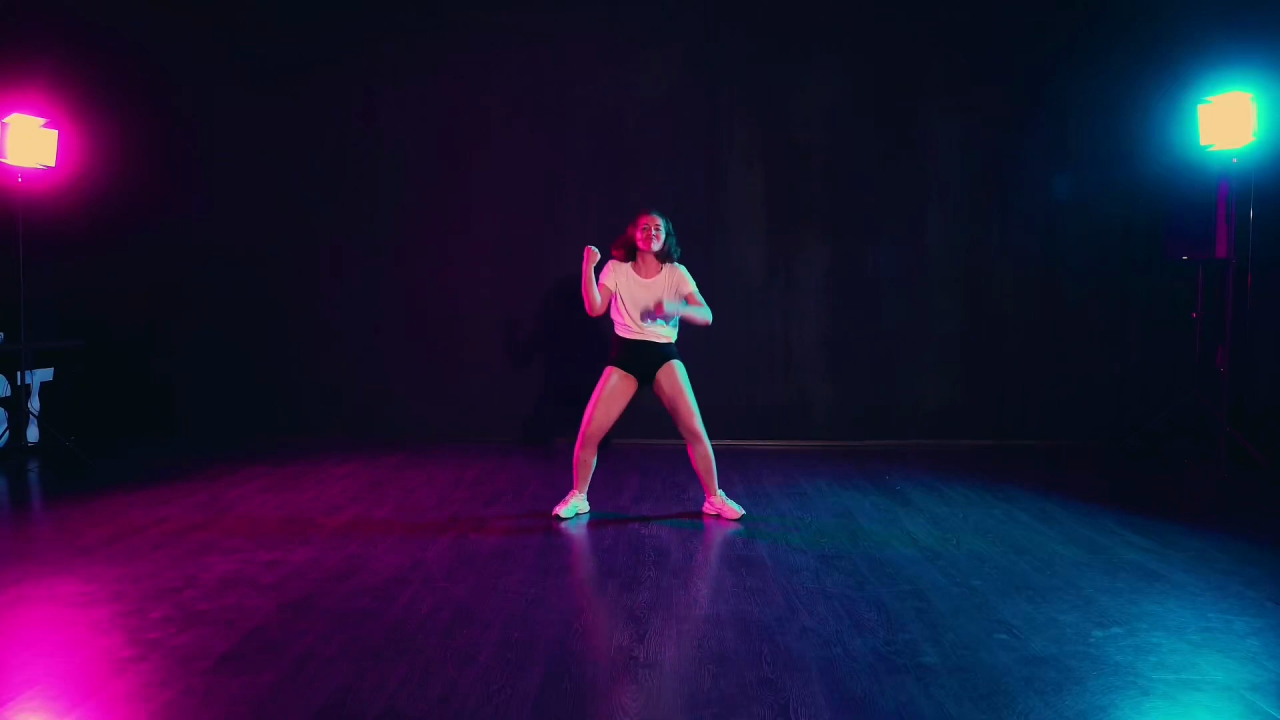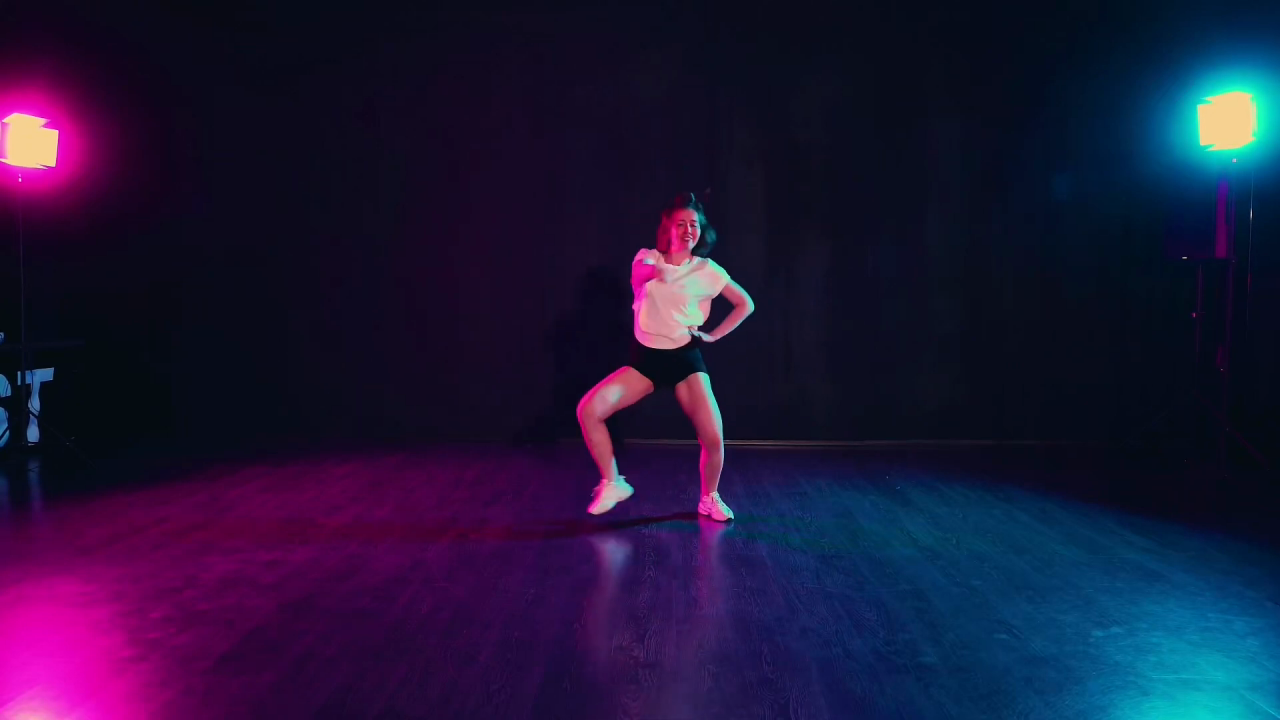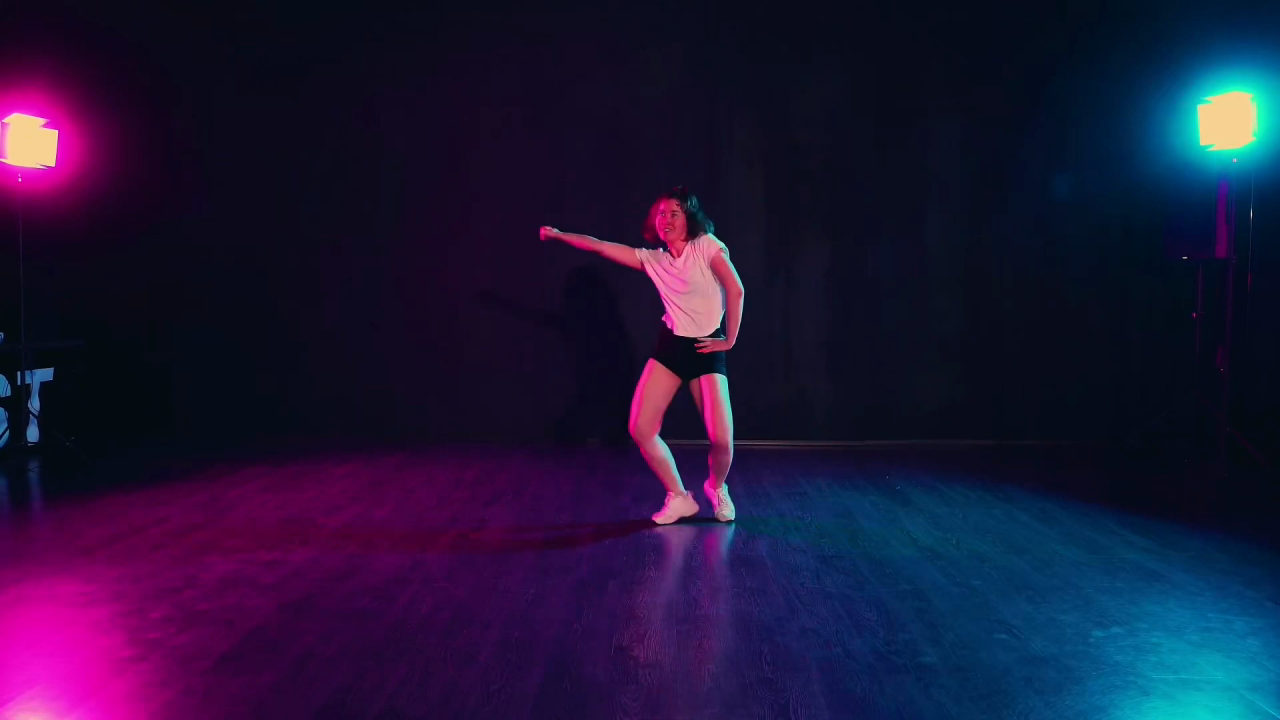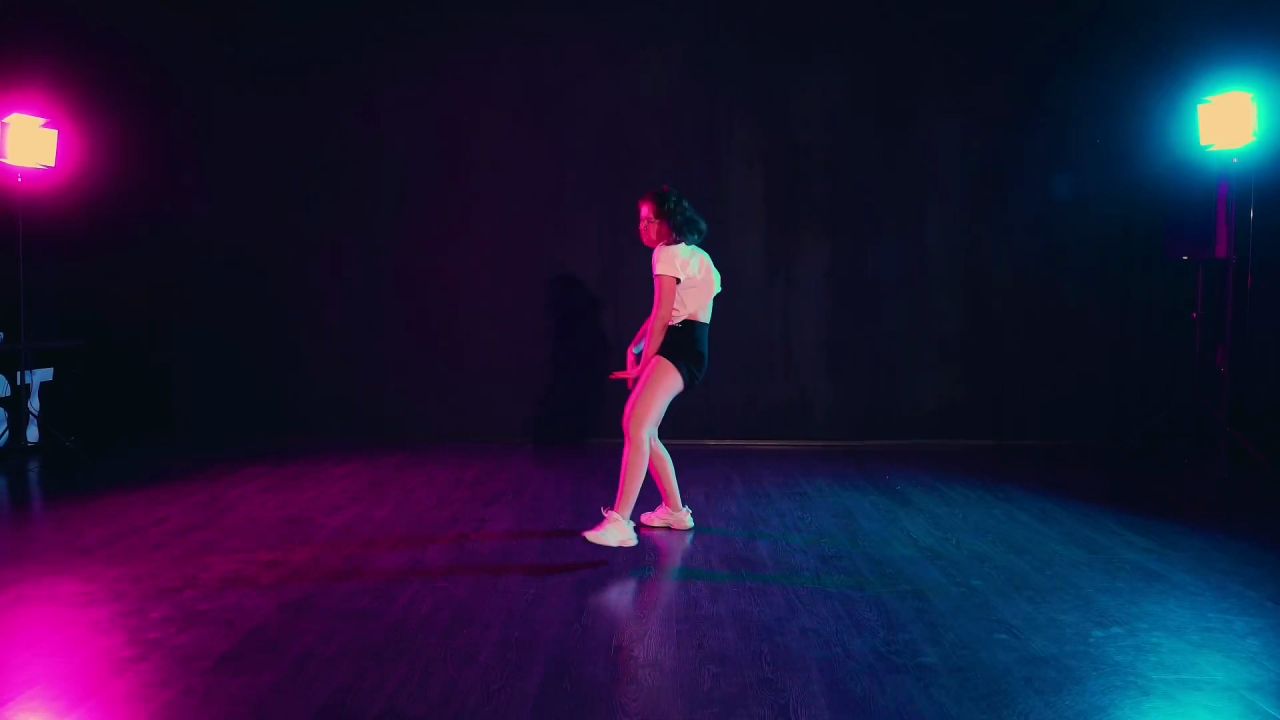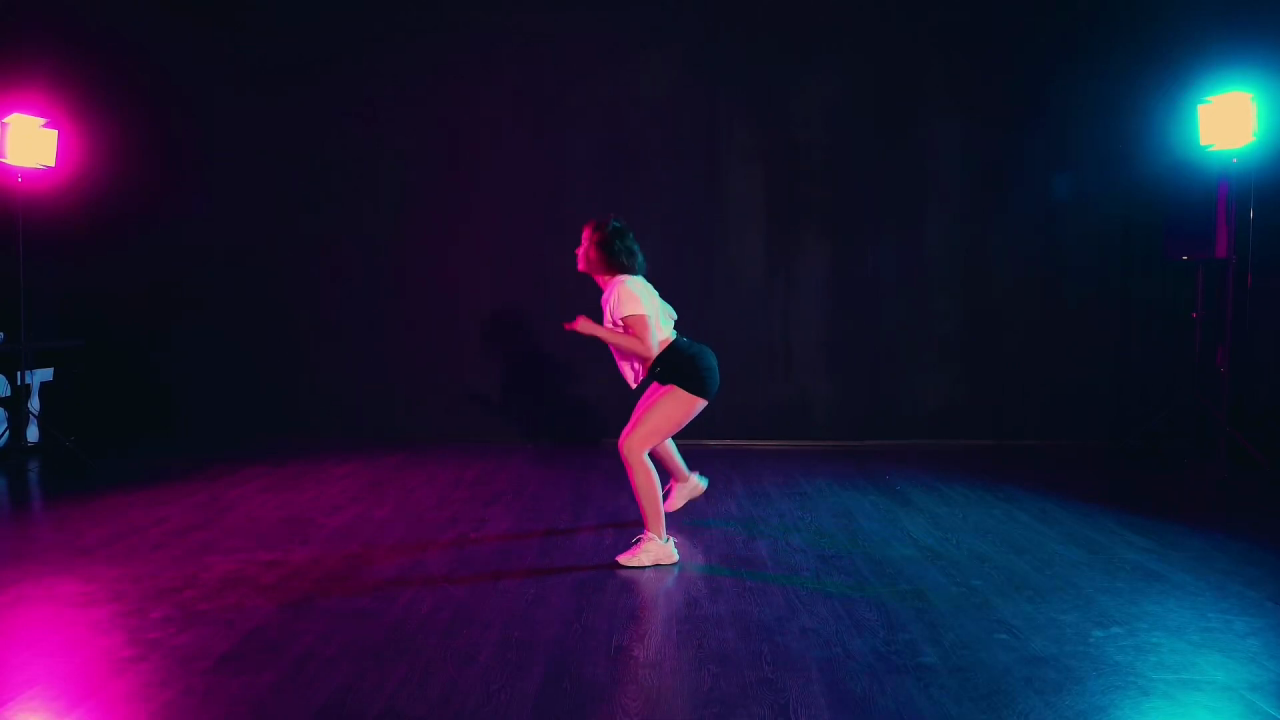
dt=1s
person 1, frame 1
left shoulder: (676, 273)
right shoulder: (615, 270)
left elbow: (706, 317)
right elbow: (594, 309)
left wrist: (676, 309)
right wrist: (587, 266)
left hip: (664, 356)
right hip: (626, 355)
left knee: (694, 431)
right knee: (589, 432)
left ankle: (714, 498)
right ankle: (578, 496)
person 1, frame 2
left shoulder: (708, 270)
right shoulder: (647, 258)
left elbow: (745, 305)
right elbow: (638, 275)
left wrist: (713, 334)
right wrist: (652, 271)
left hip: (686, 358)
right hip: (645, 358)
left knee: (713, 437)
right knee: (588, 410)
left ankle: (709, 498)
right ankle: (611, 484)
person 1, frame 3
left shoulder: (707, 245)
right shoulder: (653, 259)
left elbow: (736, 291)
right elbow: (604, 248)
left wrist: (730, 340)
right wrist: (560, 234)
left hip: (706, 352)
right hip: (669, 348)
left knee: (721, 439)
right knee: (640, 429)
left ankle: (716, 488)
right ankle: (678, 497)
person 1, frame 4
left shoulder: (668, 255)
right shoulder: (686, 252)
left elbow: (661, 317)
left wrist: (643, 365)
right wrist: (636, 345)
left hip: (681, 346)
right hip: (679, 345)
left knee: (635, 423)
right knee: (637, 428)
left ankle: (619, 521)
right ankle: (675, 510)
person 1, frame 5
left shoulder: (624, 291)
right shoulder: (619, 286)
left elbow: (646, 348)
right elbow: (666, 315)
left wrist: (595, 330)
left hip: (691, 374)
right hip: (680, 369)
left knee: (631, 447)
right knee: (645, 430)
left ankle: (658, 542)
right ankle: (685, 481)
